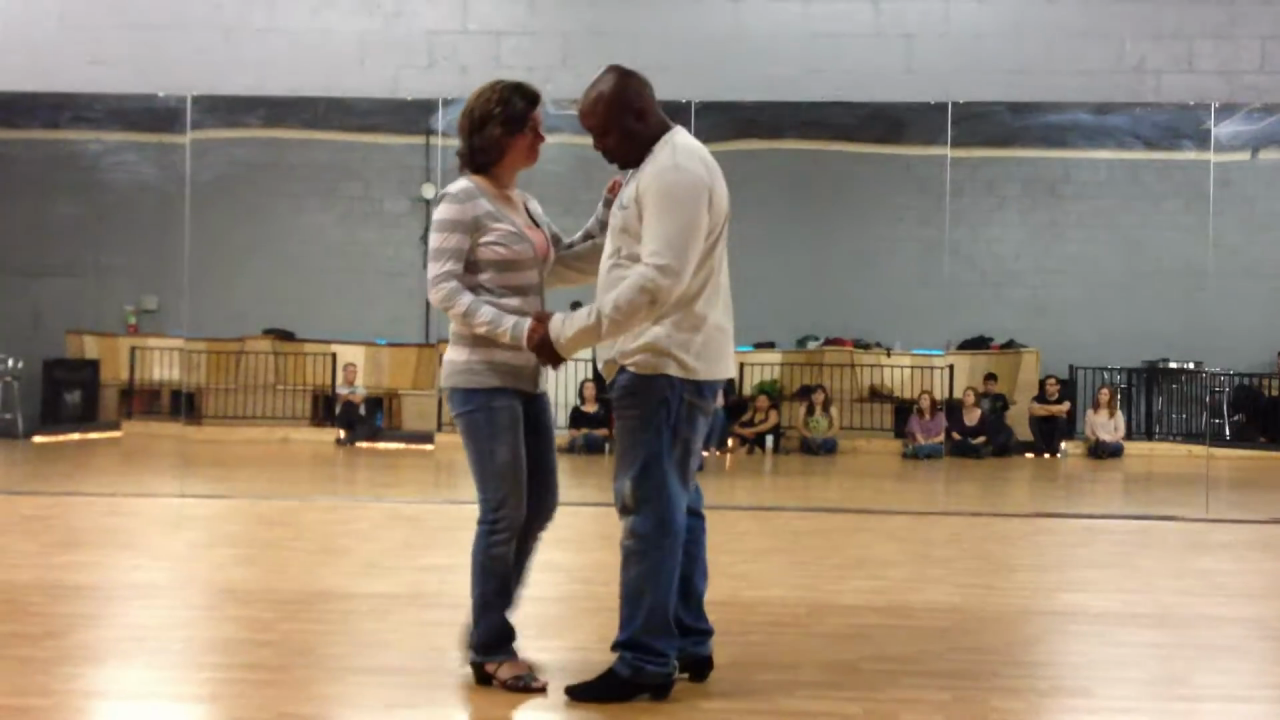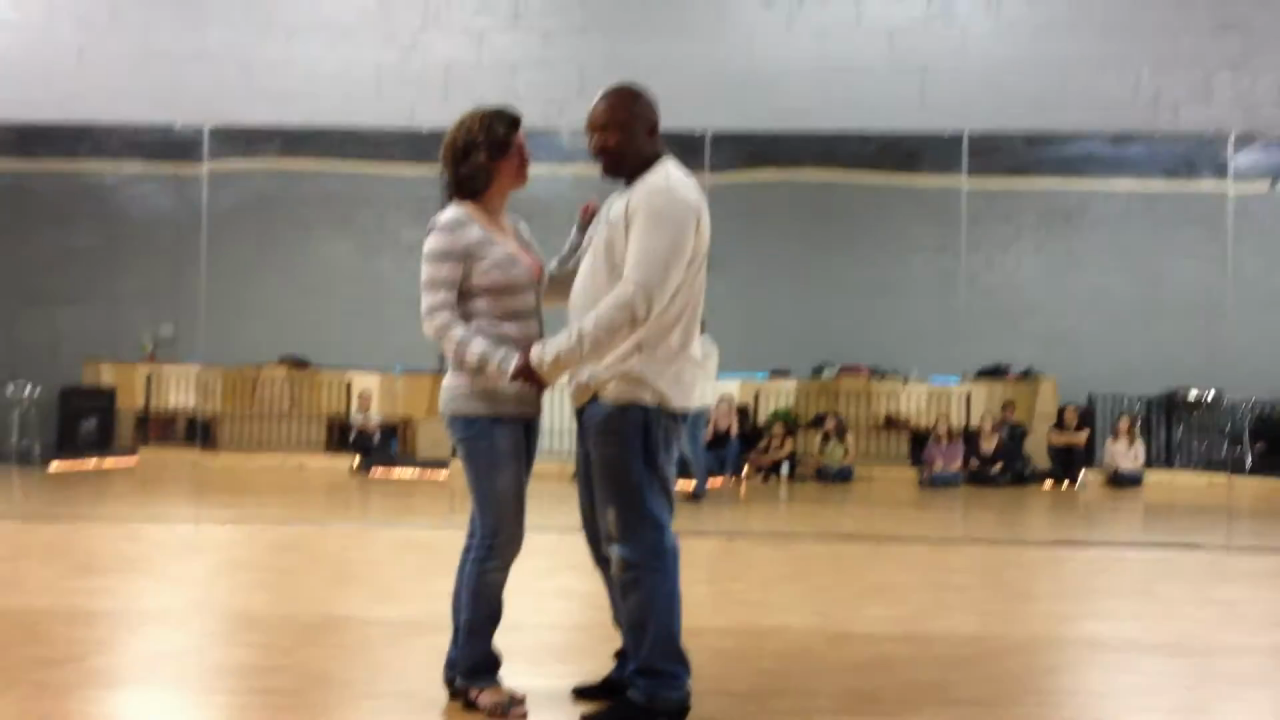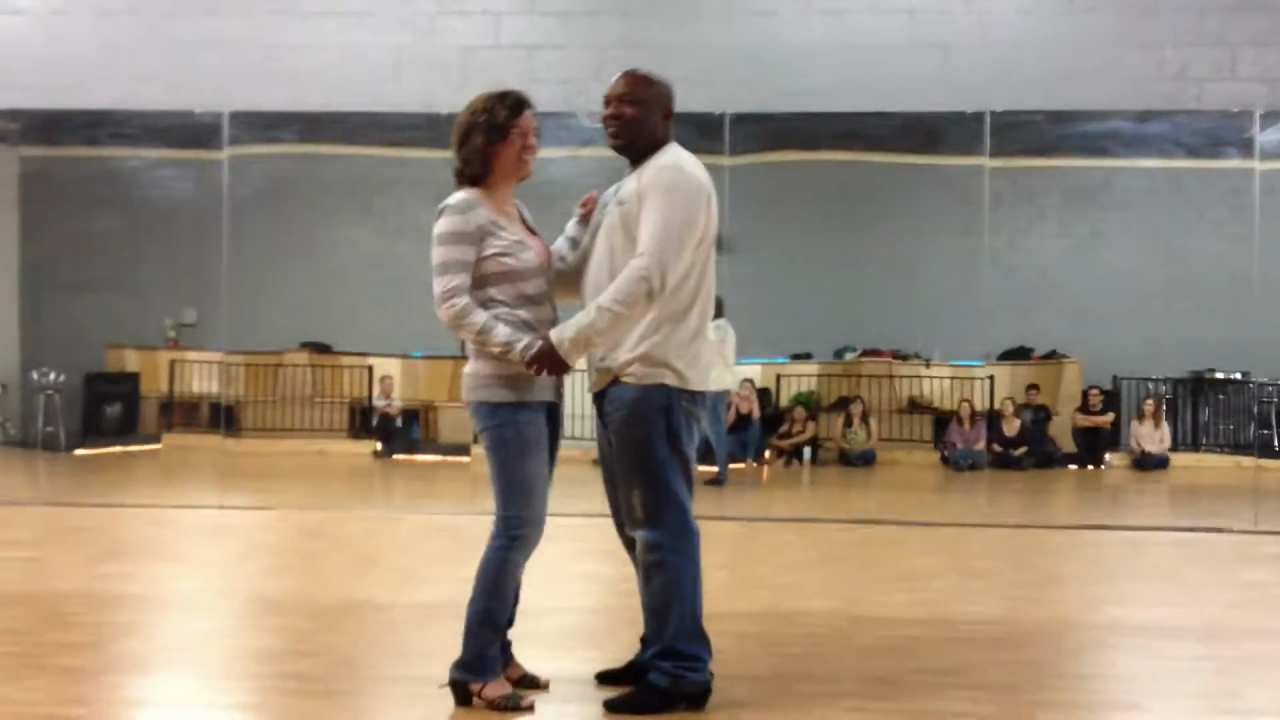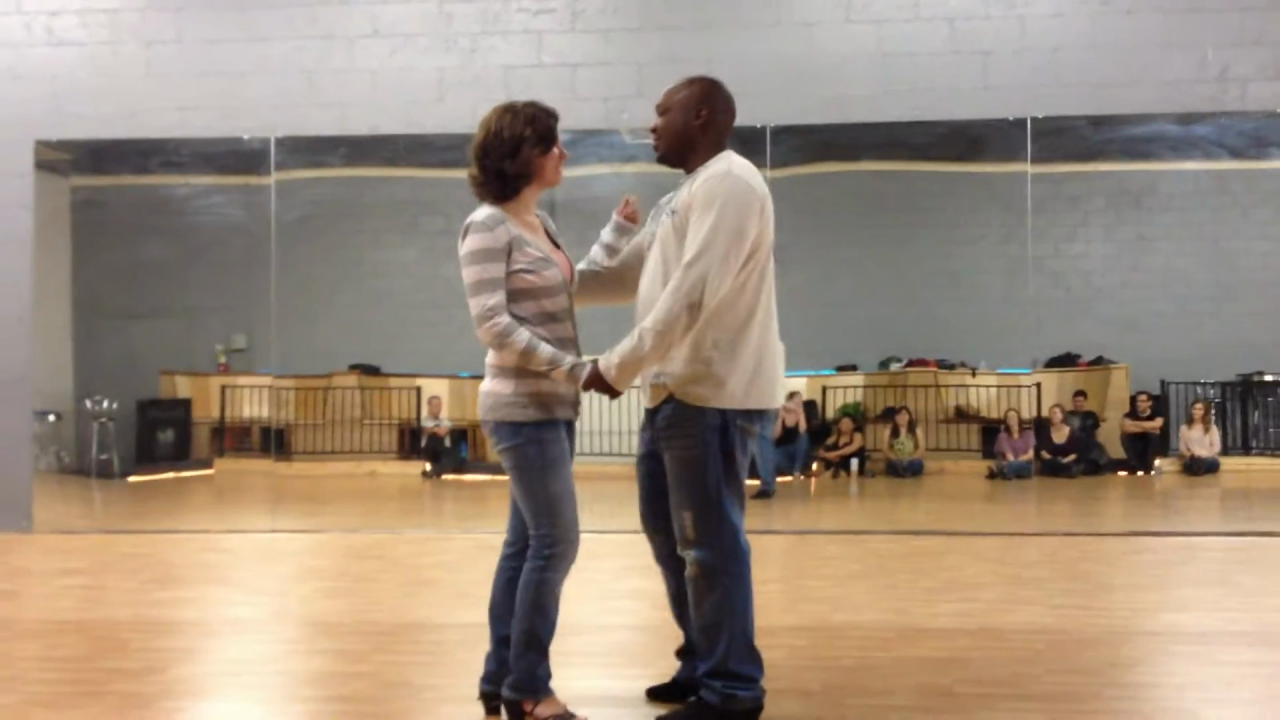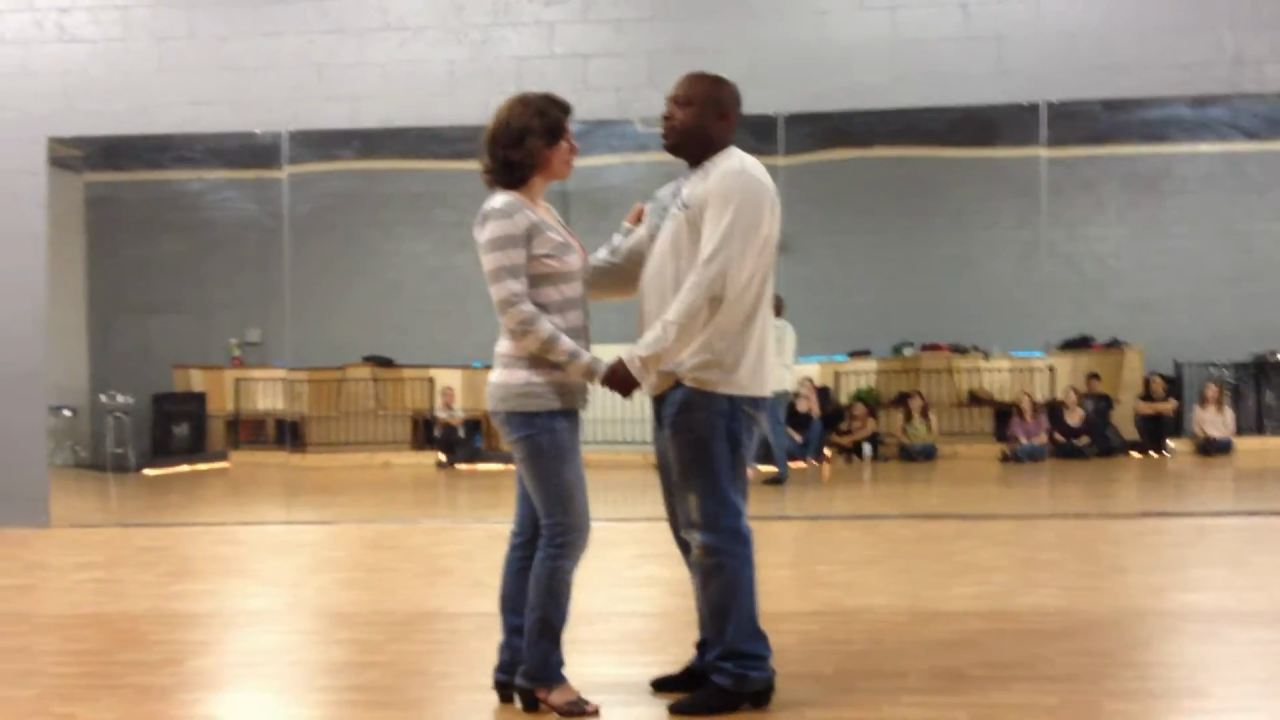
dt=1s
person 1, frame 1
left shoulder: (676, 168)
right shoulder: (660, 166)
left elbow: (658, 282)
left wrist: (567, 333)
right wrist: (569, 328)
left hip: (665, 365)
right hip: (666, 362)
left knee: (648, 509)
right knee: (675, 506)
left ankle: (645, 661)
right ankle: (688, 642)
person 1, frame 2
left shoulder: (667, 194)
right shoulder: (631, 197)
left elbow: (636, 303)
left wrist: (549, 358)
right wrist: (559, 362)
left hip: (637, 396)
right hip: (608, 392)
left knee: (638, 542)
right knee: (612, 540)
right ankle: (637, 668)
person 1, frame 3
left shoulder: (674, 174)
right shoulder: (636, 182)
left elbow: (649, 278)
left wrist: (567, 340)
left hip: (654, 379)
right hip: (623, 376)
left knee: (660, 526)
right knee: (639, 527)
right ankle: (659, 653)
person 1, frame 4
left shoulder: (728, 183)
right shoulder: (694, 191)
left elbow: (693, 294)
right elbow: (645, 278)
left wrist: (616, 366)
left hip: (714, 394)
right hip: (679, 391)
left knee: (710, 543)
right knee: (667, 528)
right ankle: (703, 662)
person 1, frame 5
left shoulder: (738, 179)
right shoulder: (683, 191)
left elbow: (711, 287)
right elbow: (631, 269)
left wrist: (639, 359)
left hip: (714, 384)
right hip: (680, 381)
left knee: (715, 528)
right knee: (695, 529)
right ankle: (718, 656)
person 2, frame 1
left shoulder: (527, 206)
right shoulder: (461, 199)
left elbow: (567, 265)
right elbow: (443, 288)
left wrist: (608, 216)
right wrist: (517, 329)
left hip: (526, 379)
right hip: (481, 378)
left knee: (538, 506)
right knee: (505, 512)
left ankle: (489, 628)
right ankle: (491, 648)
person 2, frame 2
left shoulder: (515, 228)
right shoulder: (452, 227)
left elbow: (547, 290)
right elbow: (438, 318)
right wrist: (504, 364)
left hip: (520, 404)
right hip: (482, 405)
left knee: (491, 537)
right knee: (500, 538)
left ankle: (463, 666)
person 2, frame 3
left shoulder: (517, 210)
right shoulder: (462, 210)
right elbow: (452, 304)
left wrist: (581, 226)
right wrist: (524, 350)
left hip: (539, 389)
right hip: (504, 391)
left knee: (520, 526)
right knee: (520, 527)
left ankle: (495, 650)
right ankle: (475, 669)
person 2, frame 4
left shoulder: (539, 222)
right shoulder: (487, 226)
left elbow: (573, 289)
right elbow: (493, 325)
left wrist: (621, 230)
right wrist: (577, 369)
left hip: (549, 407)
right hip: (523, 408)
left knee: (528, 544)
right knee: (555, 543)
person 2, frame 5
left shoulder: (545, 212)
right shoulder: (504, 212)
left elbow: (578, 289)
right elbow: (516, 313)
right wrist: (591, 365)
left hip: (553, 395)
right hip: (534, 396)
left knee: (536, 533)
right knee: (566, 532)
left ankle: (515, 667)
